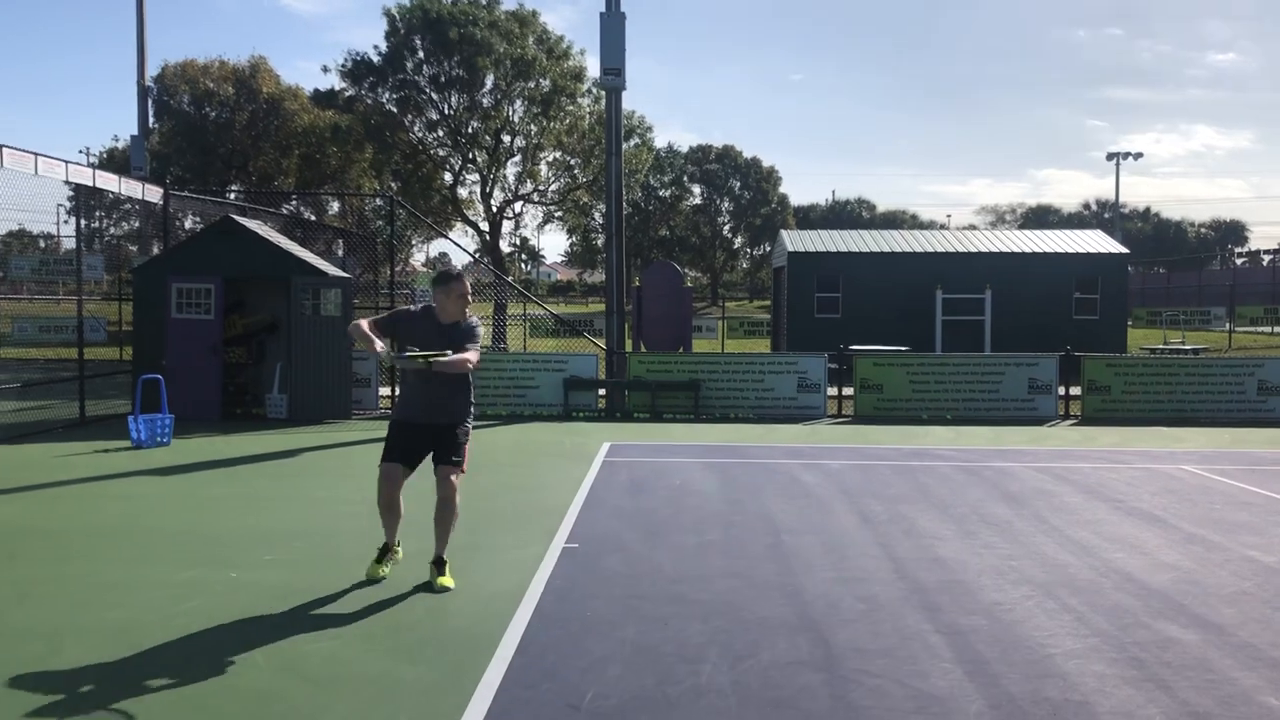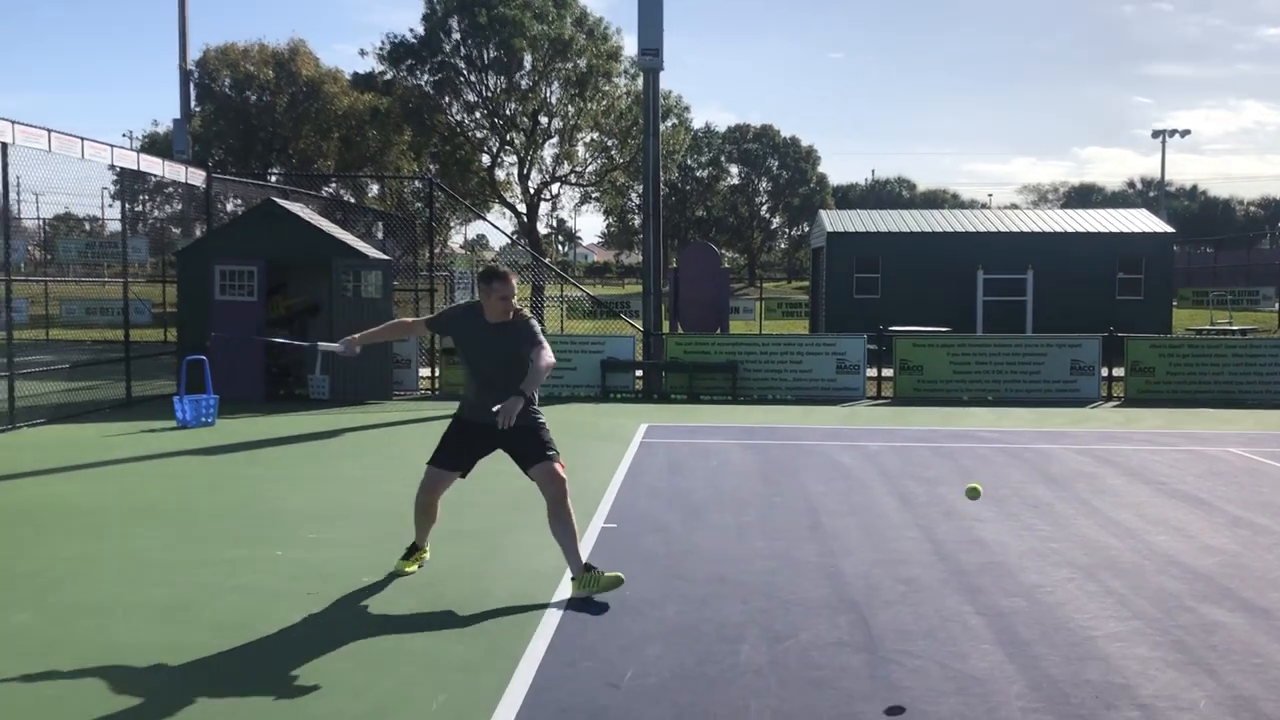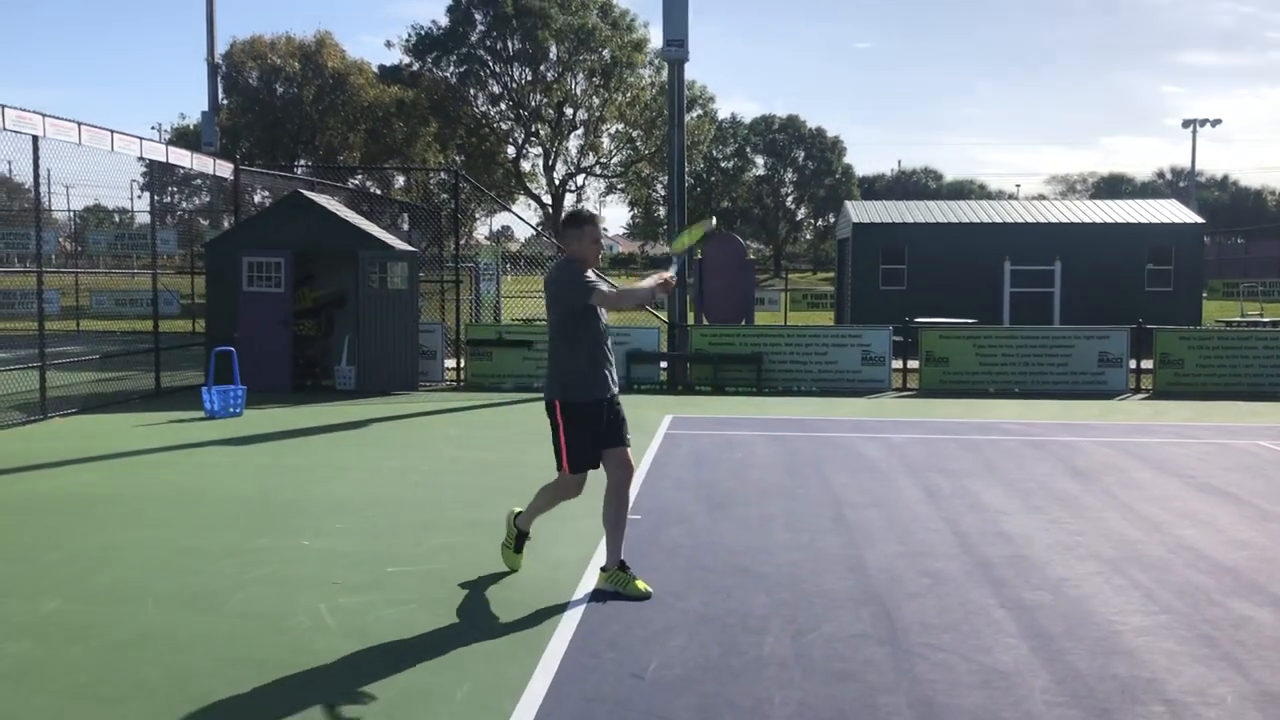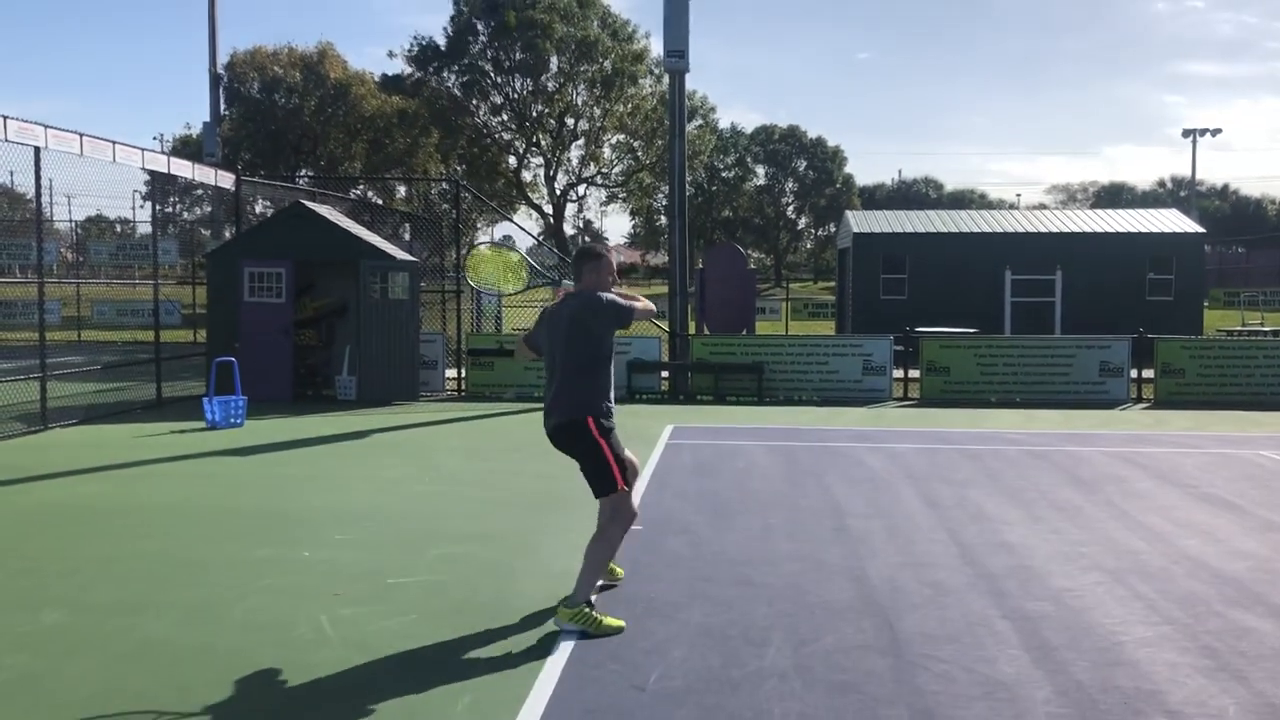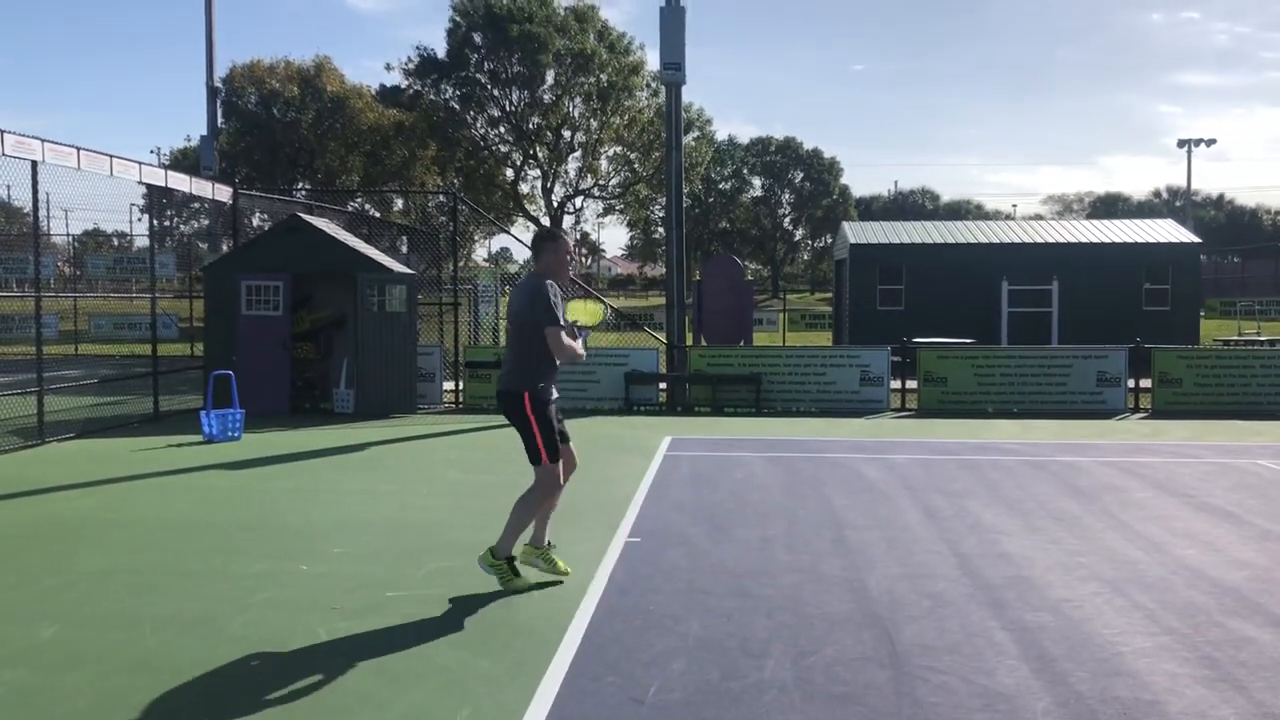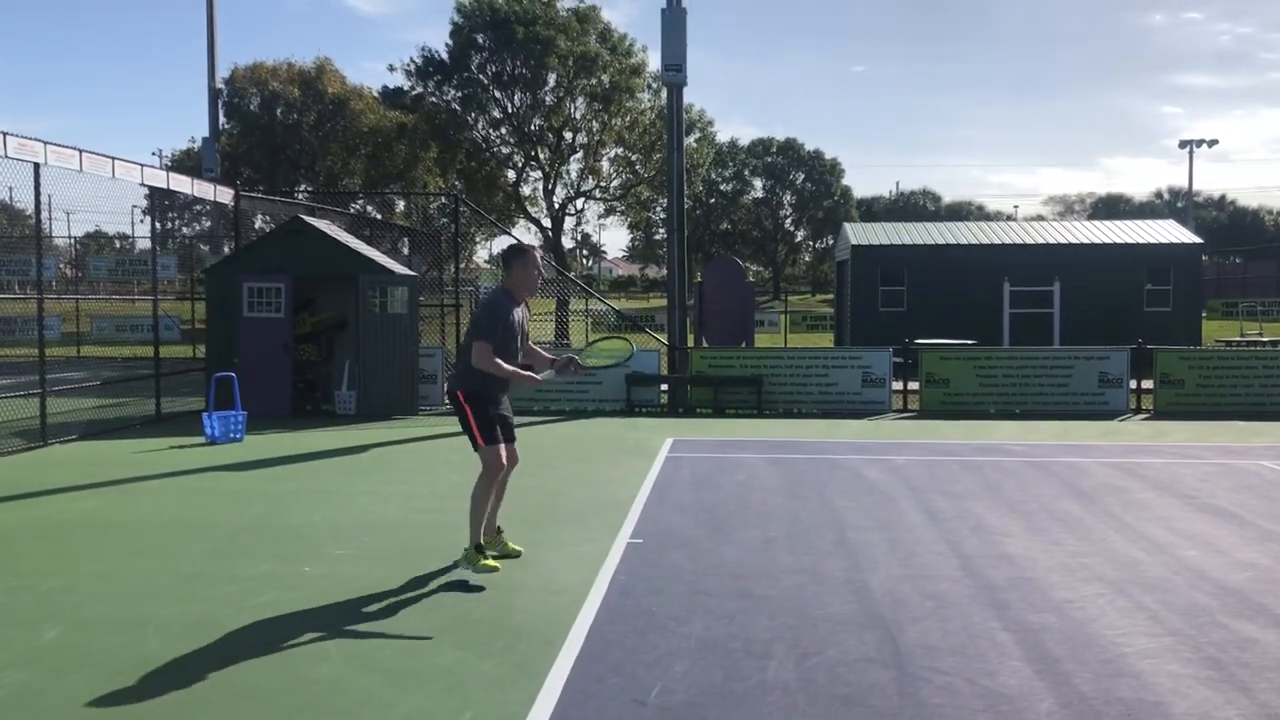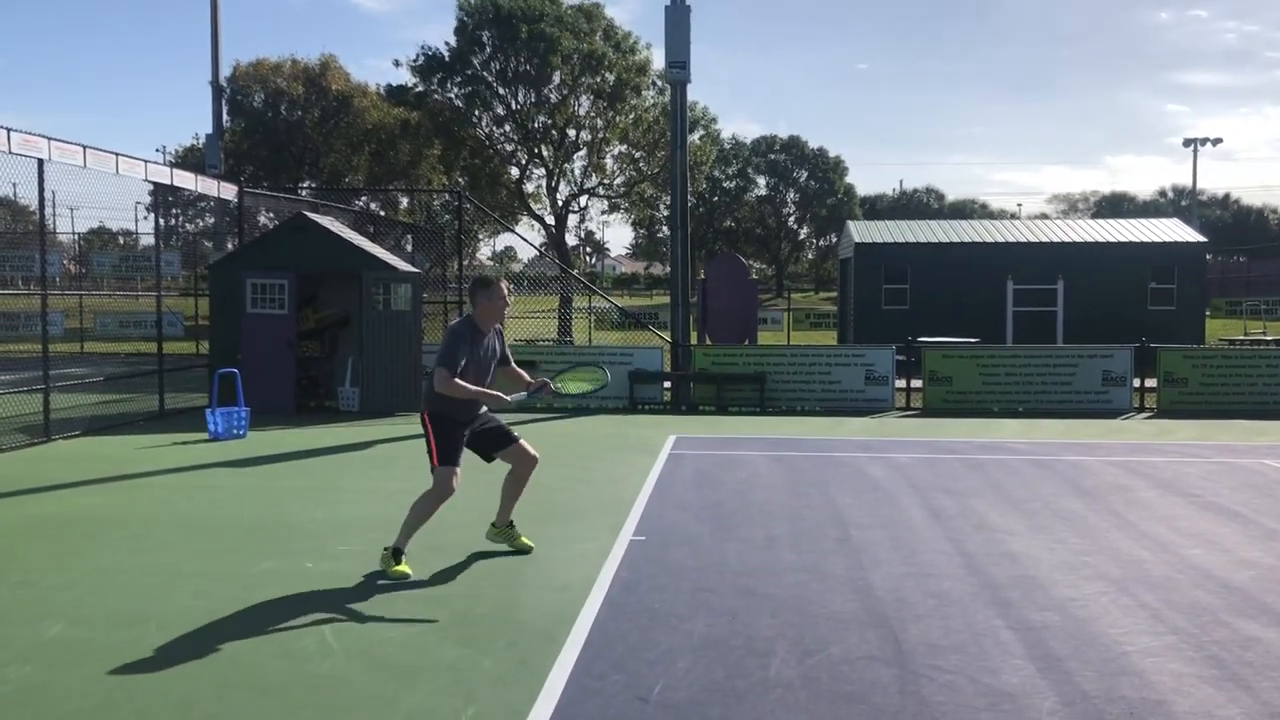
dt=0.4s
person 1, frame 1
left shoulder: (471, 328)
right shoulder: (411, 317)
left elbow: (468, 360)
right elbow: (358, 326)
left wrist: (426, 364)
right wrist: (372, 340)
left hip: (452, 419)
right hip: (410, 417)
left knee: (448, 484)
right knee: (387, 484)
left ankle: (440, 562)
right ankle: (391, 546)
person 1, frame 2
left shoulder: (525, 325)
right shoulder: (462, 316)
left elbow: (545, 361)
right elbow: (411, 325)
left wrist: (519, 397)
right wrist: (361, 338)
left hip: (521, 416)
right hip: (474, 418)
left knee: (556, 483)
right knee: (429, 488)
left ankle: (582, 575)
right ankle: (419, 548)
person 1, frame 3
left shoulder: (586, 274)
right shoulder: (566, 279)
left elbow: (631, 295)
right elbow: (625, 298)
left wrist: (657, 282)
right wrist: (659, 280)
left hip: (603, 392)
right hip: (570, 397)
left knee: (622, 471)
right knee: (571, 484)
left ankle: (613, 568)
right ankle: (521, 523)
person 1, frame 4
left shoulder: (553, 312)
right shoulder: (598, 304)
left elbow: (524, 351)
right elbow: (648, 309)
right wrist: (611, 289)
left hip: (562, 421)
right hip: (584, 419)
left knee: (629, 469)
right knee: (621, 510)
left ankle: (599, 562)
right ankle: (576, 605)
person 1, frame 5
left shoulder: (526, 288)
right shoulder: (545, 289)
right elbow: (562, 348)
left wrist: (566, 338)
right wrist: (578, 347)
left hip: (535, 393)
right hip: (527, 394)
left knee: (567, 464)
right knee: (549, 481)
left ankle: (537, 546)
right ankle: (499, 555)
person 1, frame 6
left shoulder: (520, 306)
right shoulder: (496, 305)
left elbow: (523, 349)
right elbow: (480, 358)
left wrist: (555, 361)
right wrist: (521, 376)
left hip: (495, 392)
right hip: (470, 391)
left knee: (508, 461)
right knee: (496, 464)
left ankle: (490, 533)
right ankle: (474, 550)
person 1, frame 7
left shoulder: (496, 333)
right shoulder: (460, 334)
left elbow: (508, 367)
right elbow: (441, 383)
left wrist: (530, 383)
right wrist: (486, 394)
left hip: (477, 414)
right hip: (443, 417)
left knee: (528, 460)
right knee: (446, 485)
left ankle: (501, 526)
right ankle: (395, 551)
